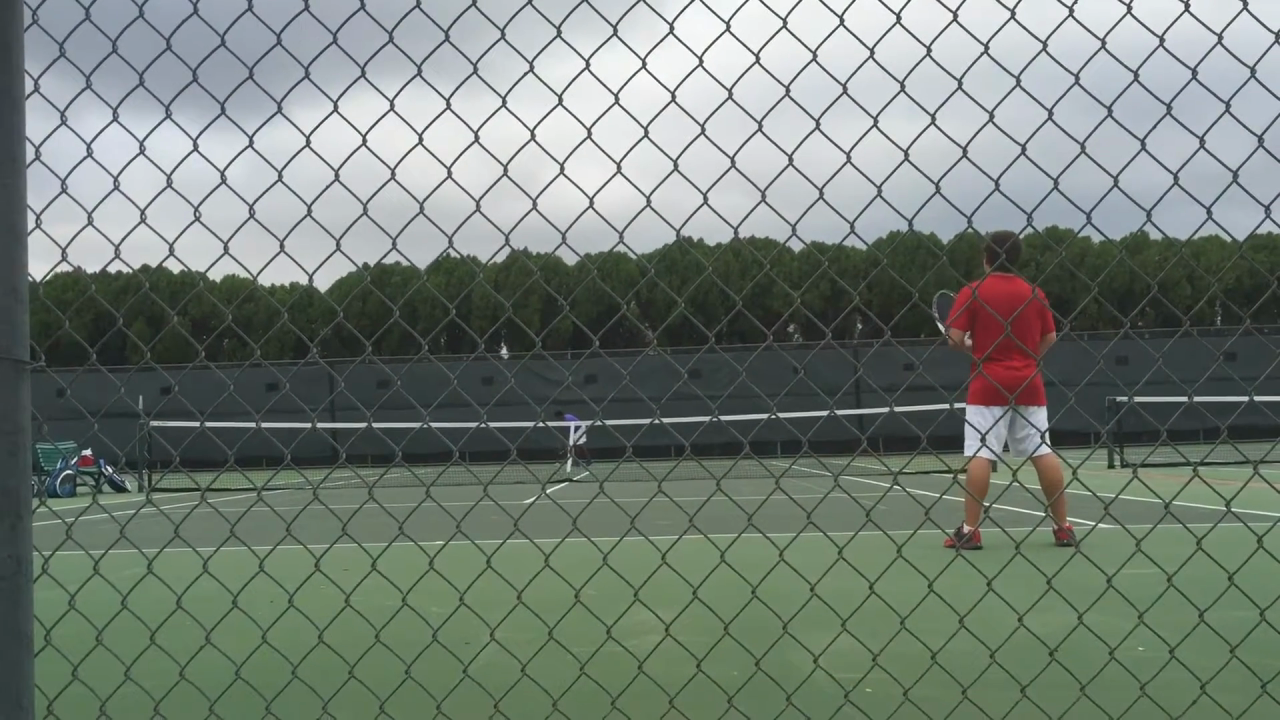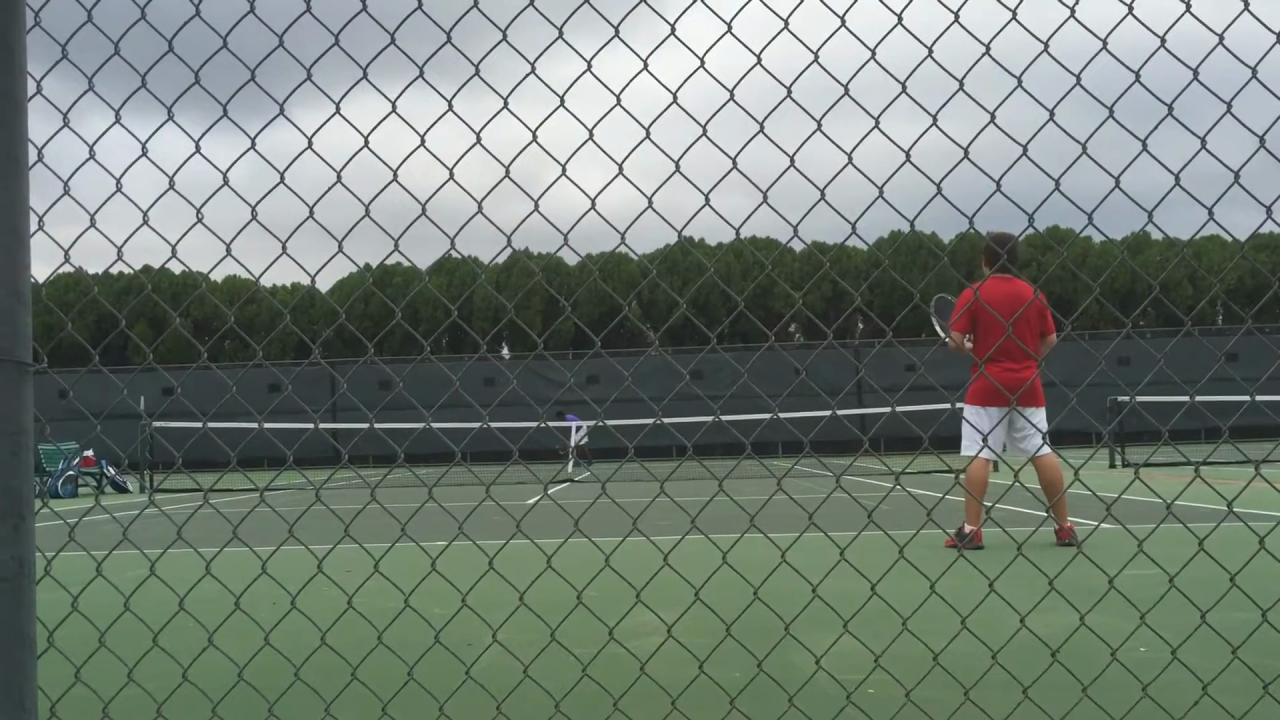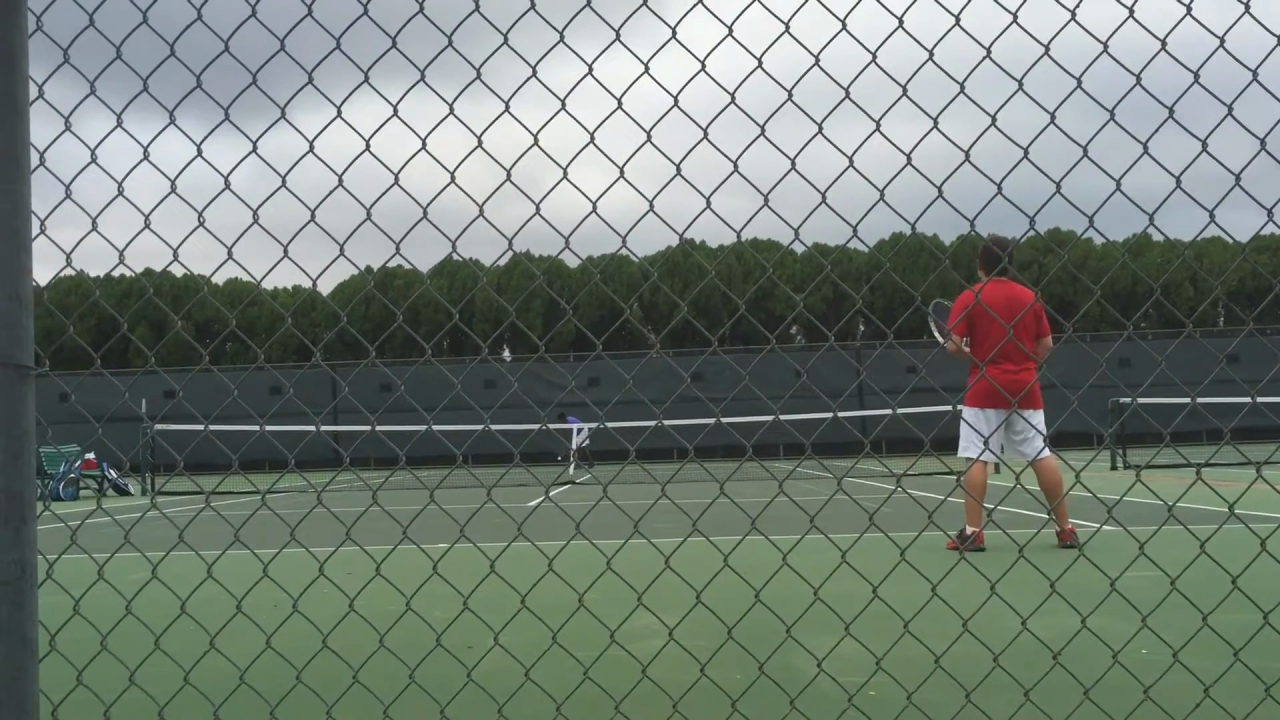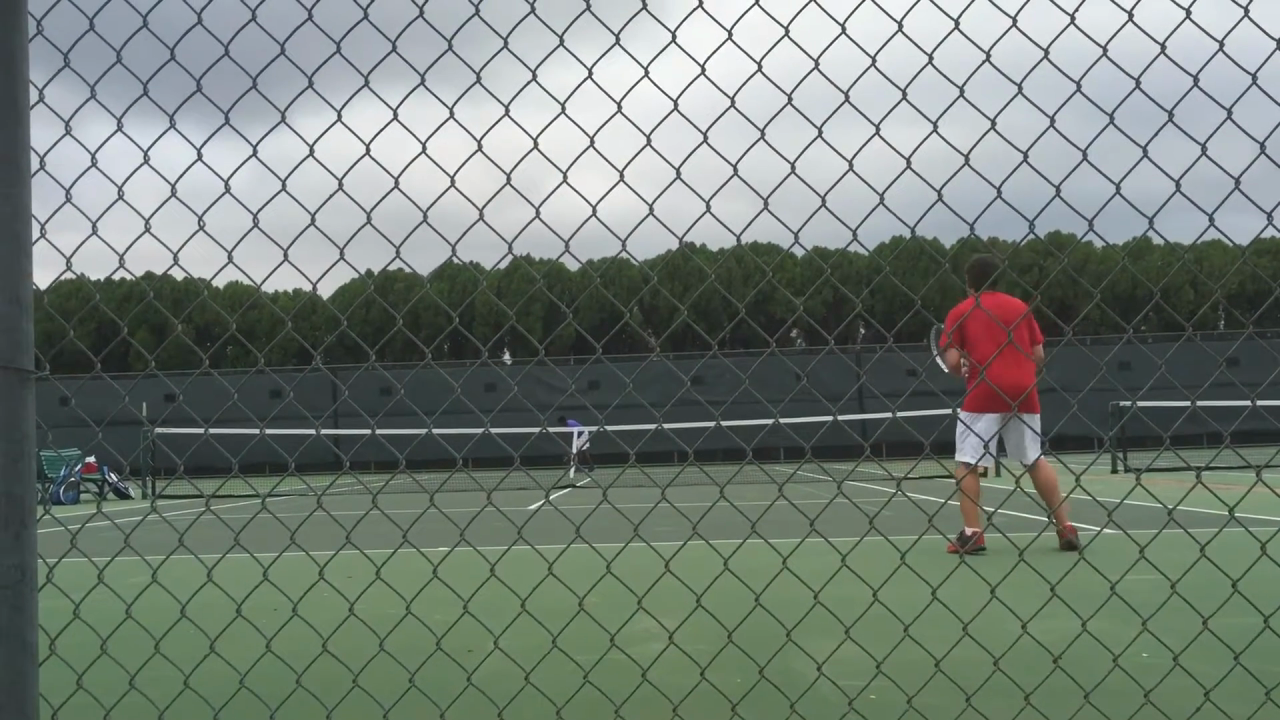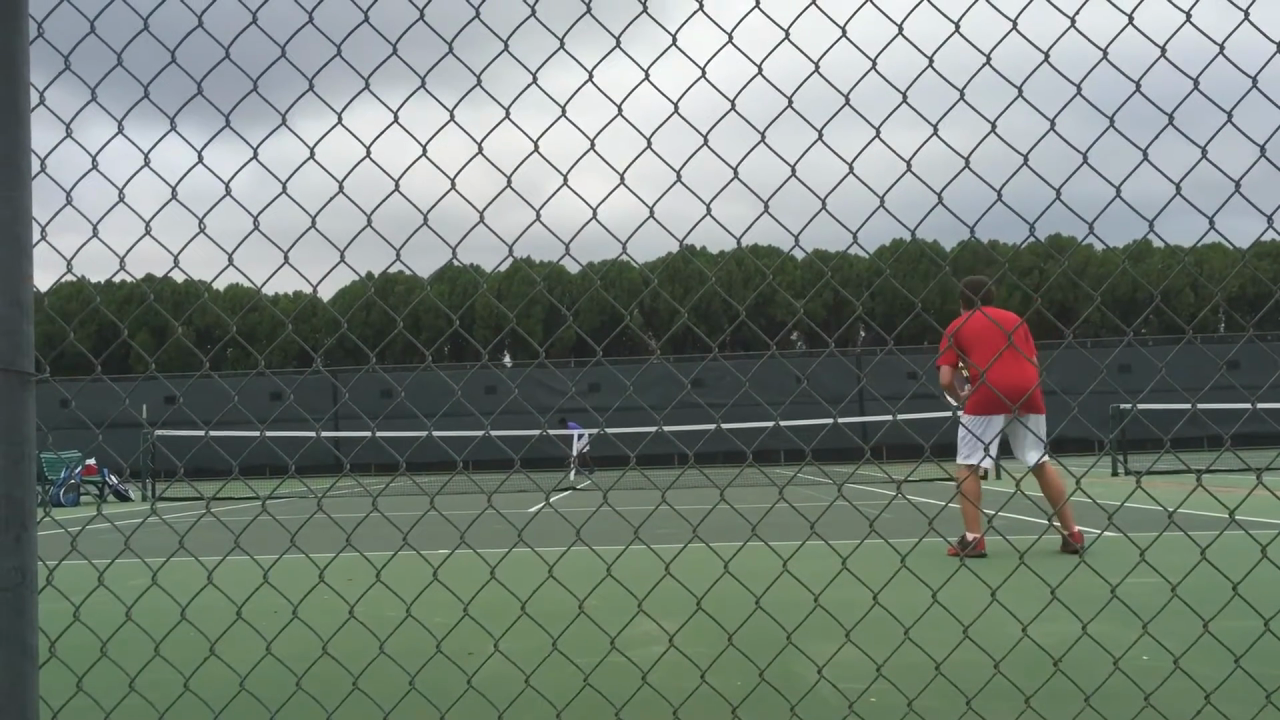
dt=0.2s
person 1, frame 1
left shoulder: (972, 292)
right shoulder: (1034, 293)
left elbow: (955, 338)
right elbow: (1050, 339)
left hip: (987, 385)
right hip: (1028, 384)
left knee: (980, 454)
right knee: (1043, 452)
left ankle: (970, 530)
right ankle: (1063, 527)
person 1, frame 2
left shoulder: (973, 295)
right shoulder: (1034, 294)
left elbow: (955, 342)
right elbow: (1050, 341)
left hip: (986, 387)
right hip: (1027, 386)
left knee: (978, 455)
right knee: (1043, 453)
left ankle: (971, 530)
right ankle: (1064, 527)
person 1, frame 3
left shoulder: (970, 298)
right shoulder: (1030, 297)
left elbow: (953, 345)
right elbow: (1046, 344)
left hip: (985, 389)
right hip: (1025, 388)
left knee: (976, 458)
right knee: (1042, 456)
left ankle: (973, 532)
right ankle: (1065, 529)
person 1, frame 4
left shoulder: (961, 312)
right shoulder: (1020, 306)
left elbow: (952, 361)
right elbow: (1038, 354)
left wrist: (964, 372)
left hip: (984, 393)
right hip: (1024, 391)
left knee: (968, 463)
right knee: (1036, 460)
left ankle: (972, 533)
right ankle: (1065, 528)
person 1, frame 5
left shoulder: (957, 327)
right shoulder: (1014, 318)
left elbow: (945, 380)
right elbow: (1034, 362)
left wrist: (959, 396)
left hip: (988, 396)
right hip: (1028, 392)
left knee: (968, 465)
right knee: (1041, 462)
left ankle: (973, 538)
right ankle: (1071, 533)
